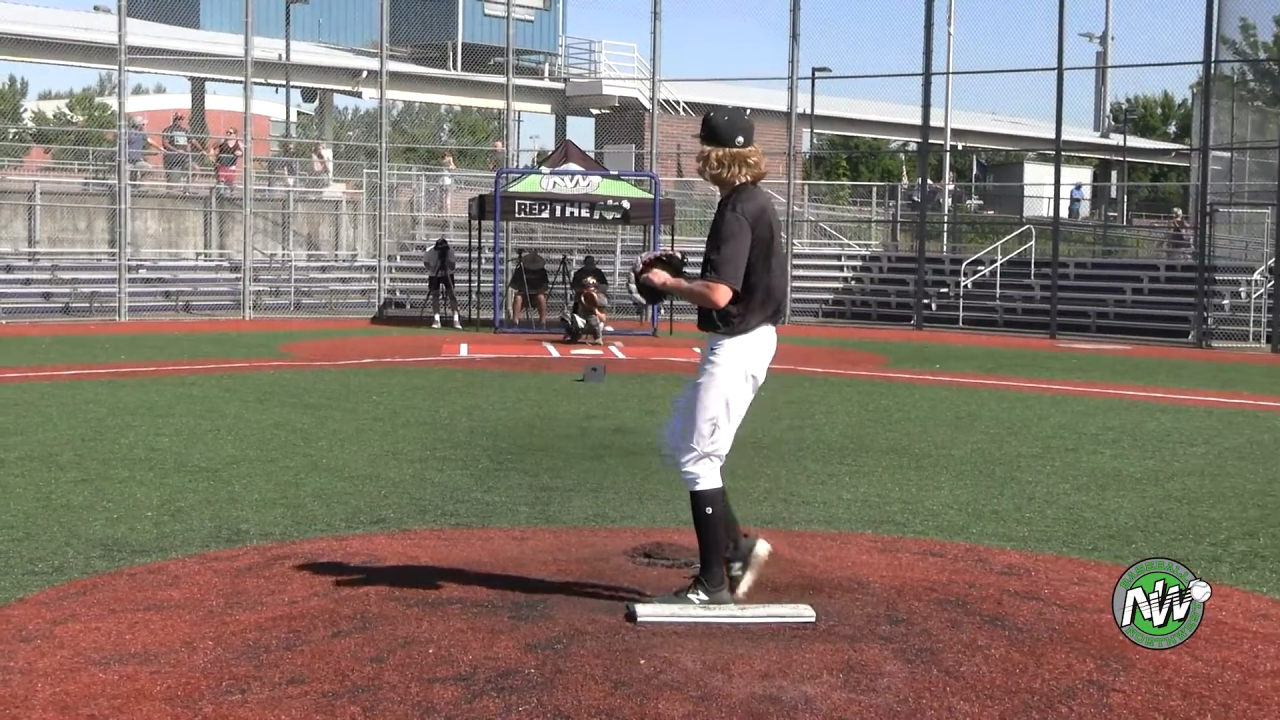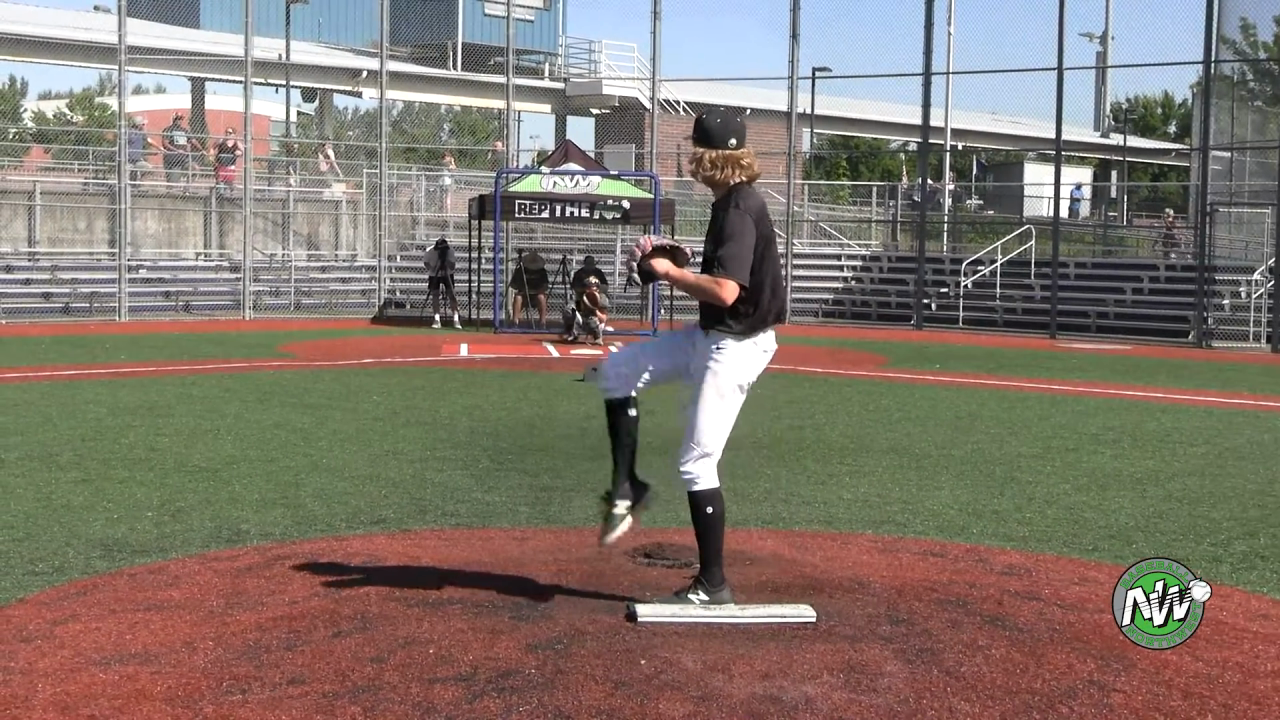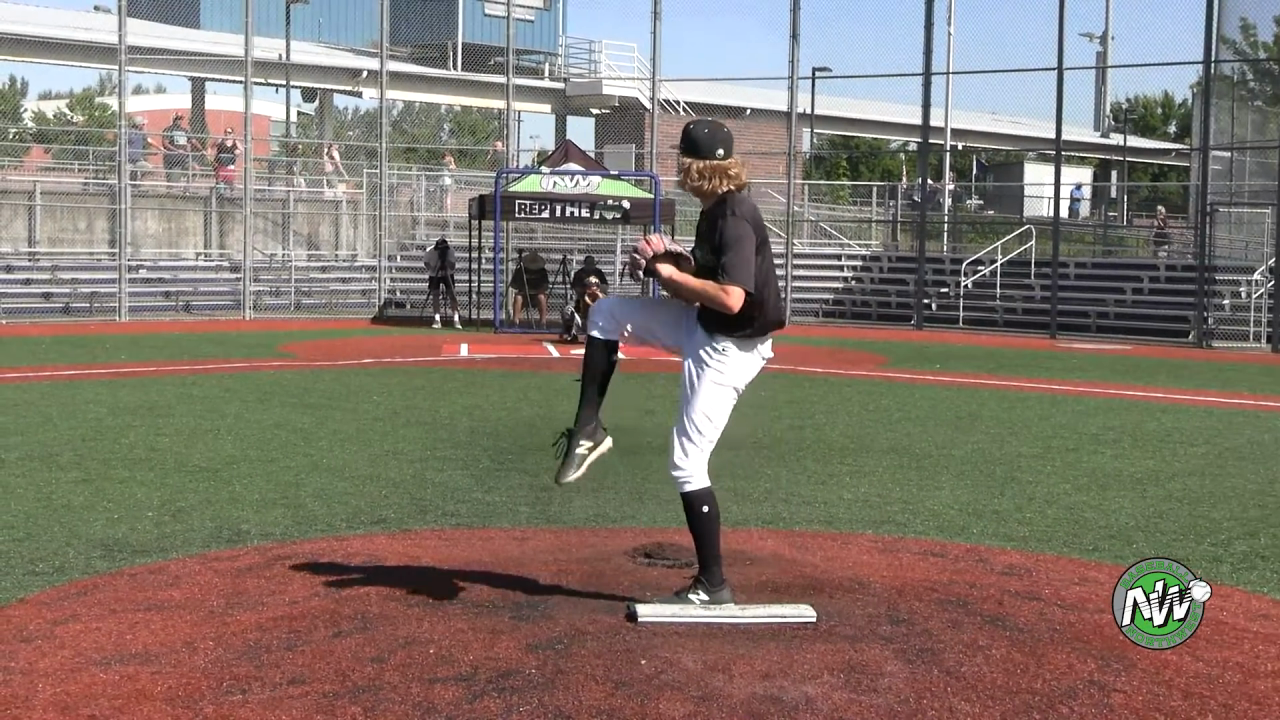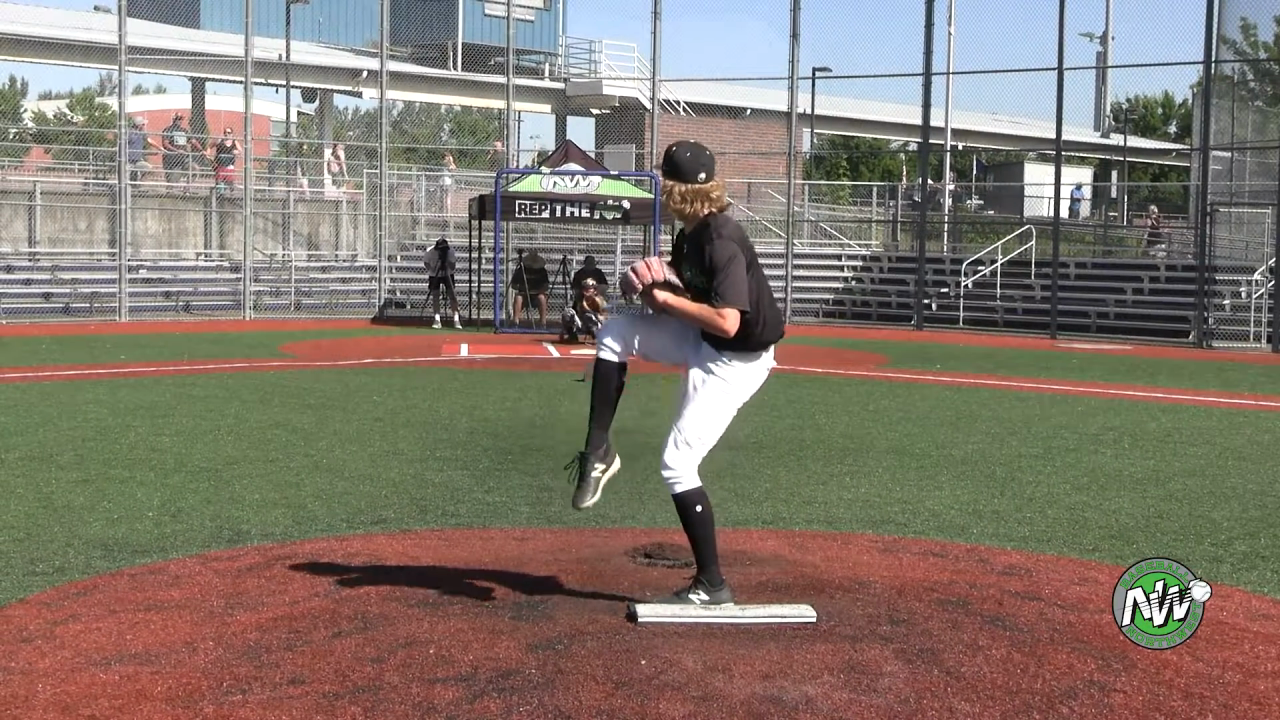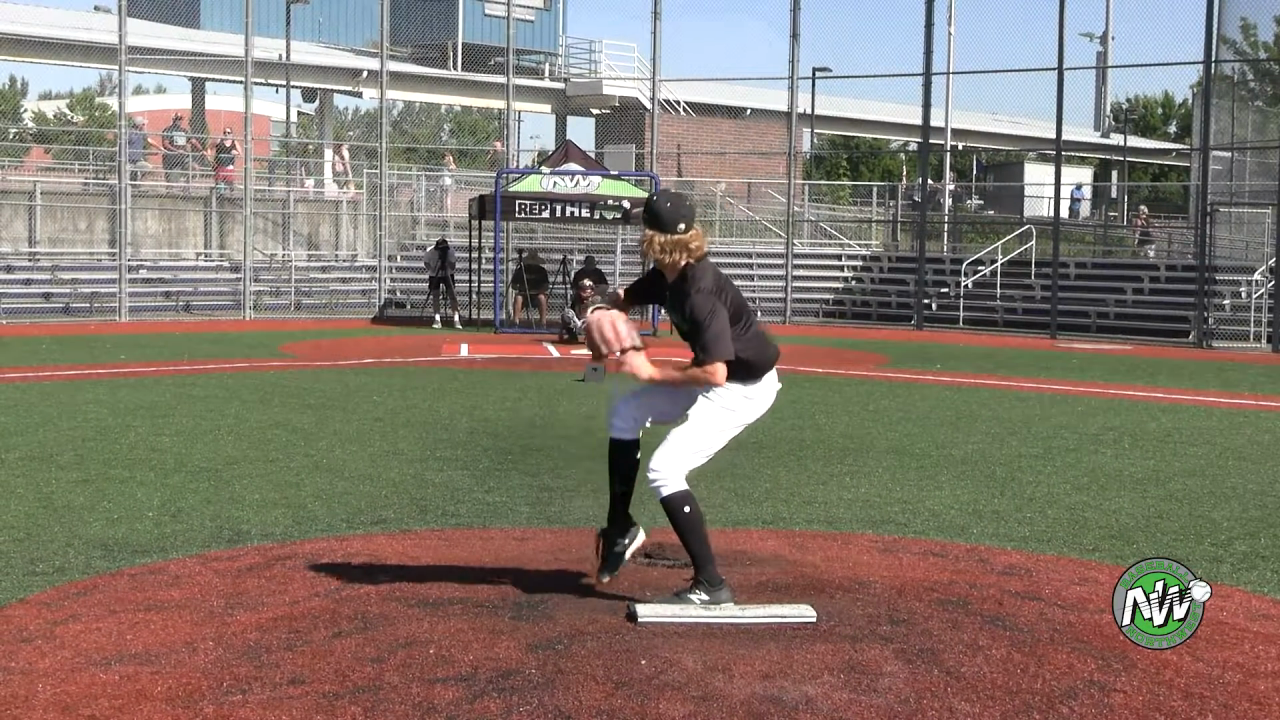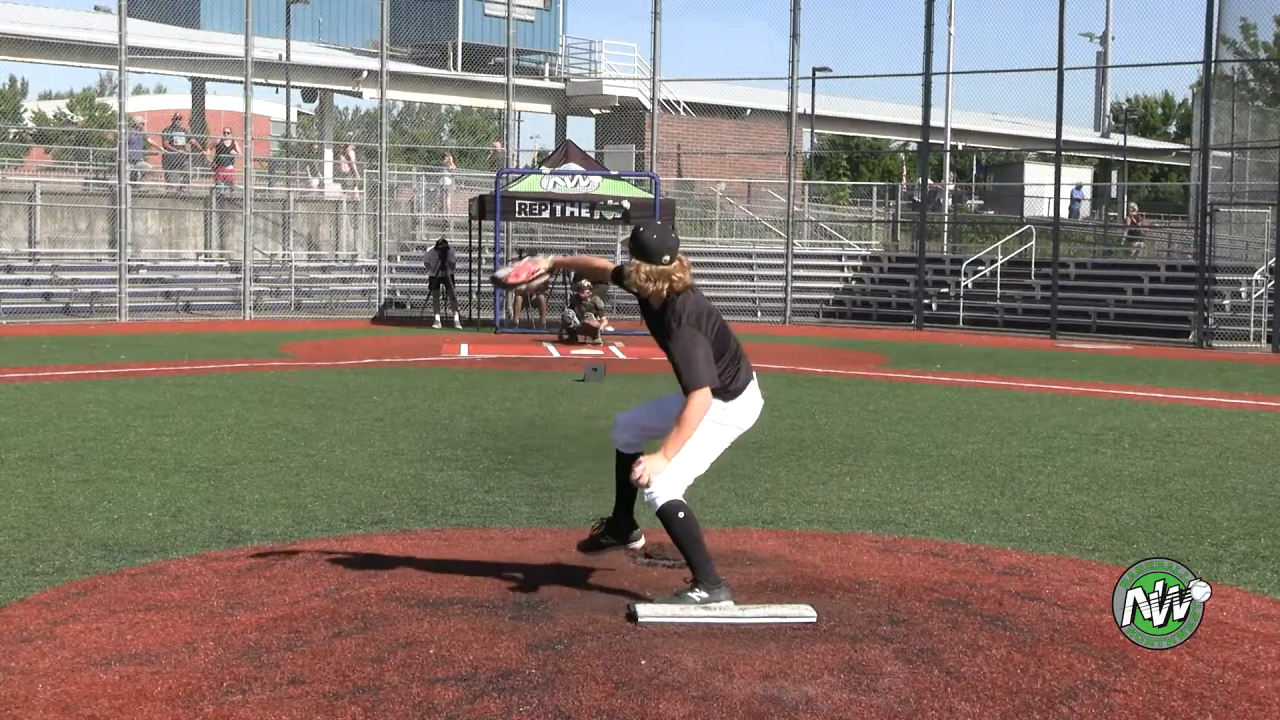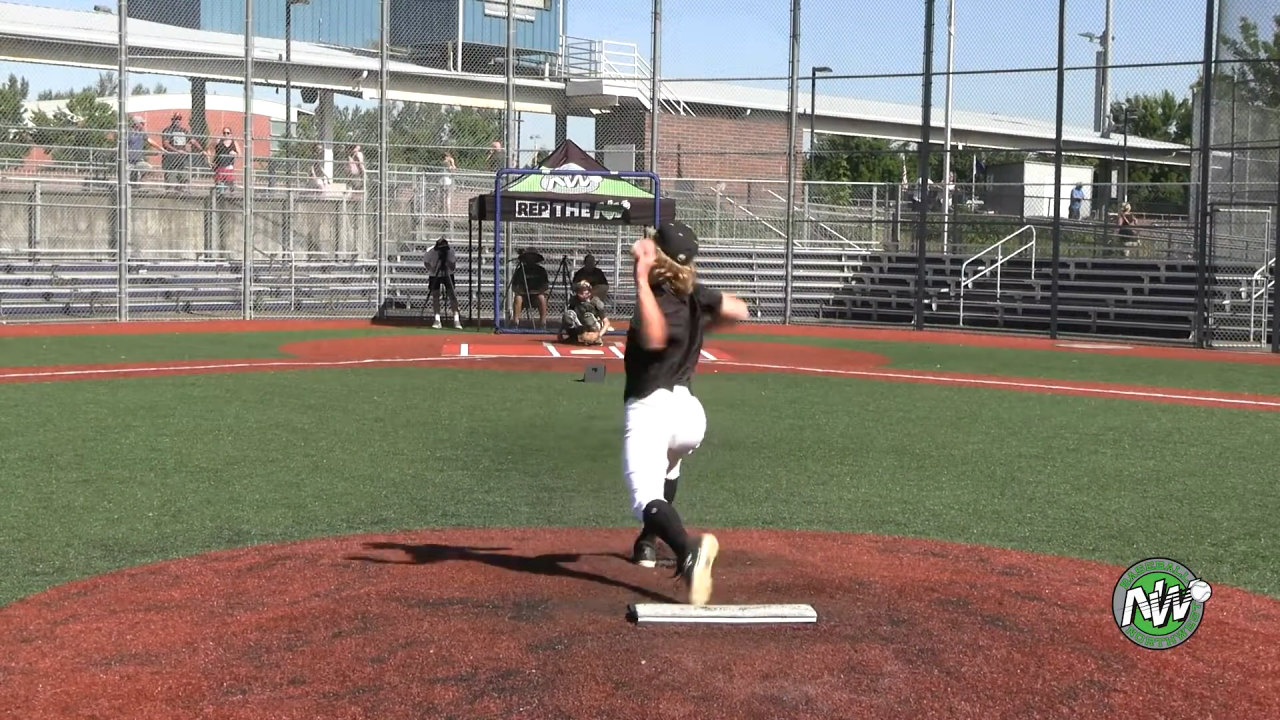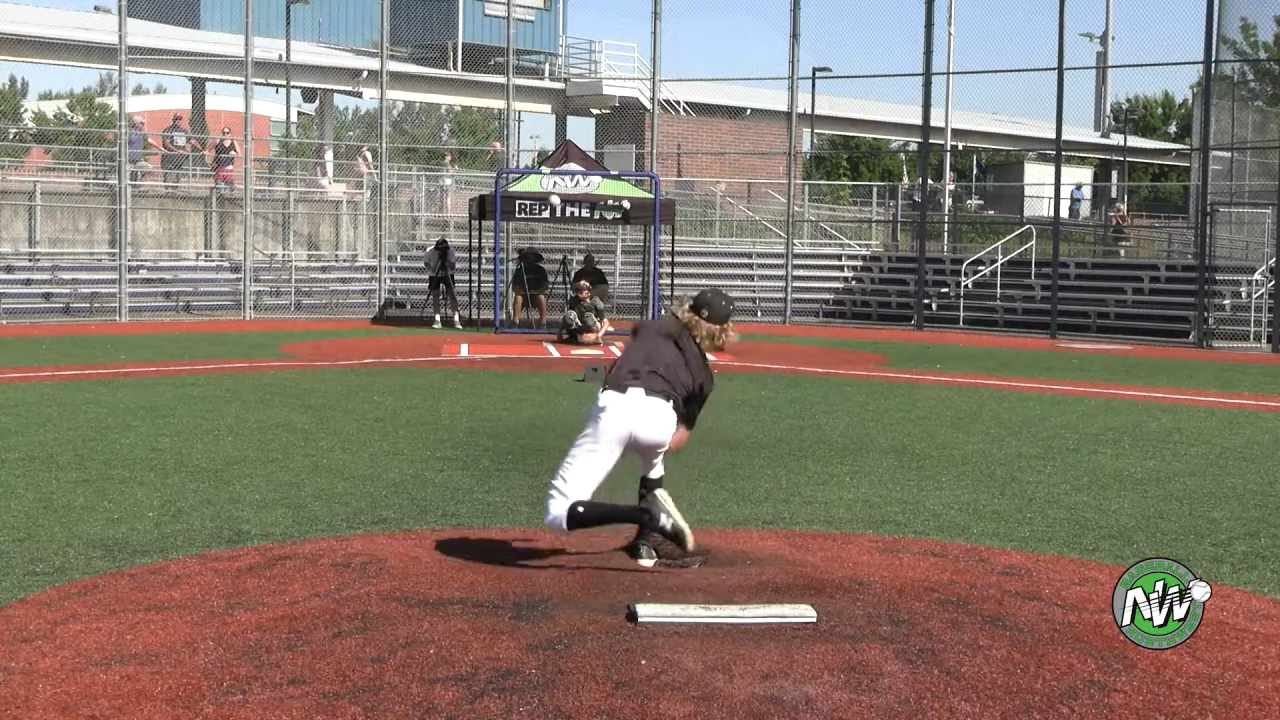
dt=0.2s
person 1, frame 1
left shoulder: (738, 209)
right shoulder: (753, 201)
left elbow: (718, 293)
left wrist: (664, 281)
right wrist: (679, 276)
left hip: (735, 345)
right hip: (736, 340)
left knee: (697, 461)
right knee: (677, 438)
left ankle: (713, 584)
right ankle: (738, 546)
person 1, frame 2
left shoulder: (741, 209)
right shoulder: (731, 202)
left elbow: (726, 290)
left wrist: (669, 271)
right wrist: (673, 267)
left hip: (734, 346)
right hip: (713, 334)
left knee: (697, 464)
right knee: (615, 372)
left ankle: (713, 585)
right ankle: (626, 485)
person 1, frame 3
left shoulder: (735, 219)
right shoulder: (713, 212)
left elbow: (731, 298)
left wrist: (672, 275)
right wrist: (661, 266)
left hip: (730, 349)
right hip: (703, 330)
left knee: (687, 465)
right knee: (606, 312)
left ankle: (712, 585)
right ankle: (587, 431)
person 1, frame 4
left shoulder: (720, 242)
right shoulder: (688, 232)
left elbow: (726, 323)
right elbow: (663, 290)
left wrist: (664, 297)
left hip: (737, 363)
right hip: (710, 346)
left knee: (677, 466)
right knee: (614, 334)
left ankle: (711, 584)
right ankle: (598, 453)
person 1, frame 5
left shoulder: (702, 292)
right shoulder: (665, 273)
left elbow: (714, 376)
right elbow: (623, 301)
left wrist: (652, 374)
right wrist: (601, 315)
left hip: (747, 388)
right hip: (723, 372)
left knee: (664, 473)
right knee: (625, 413)
left ankle: (712, 586)
right ankle: (619, 529)
person 1, frame 6
left shoulder: (684, 319)
right shoulder: (658, 290)
left elbow: (701, 398)
right elbow: (606, 269)
left wrist: (663, 456)
right wrist: (552, 263)
left hip: (730, 405)
right hip: (709, 398)
left knee: (661, 489)
right knee: (627, 427)
left ankle: (710, 587)
right ankle: (622, 529)
person 1, frame 7
left shoulder: (668, 296)
right shoulder: (693, 294)
left elbow: (653, 341)
right elbow: (738, 309)
left wrist: (640, 275)
left hip: (649, 409)
right hip: (686, 408)
left knee: (647, 498)
right knee: (665, 463)
left ankle: (692, 554)
right ankle: (648, 542)
person 1, frame 8
left shoulder: (658, 325)
right shoulder: (700, 370)
right elbow: (677, 442)
left hip: (616, 407)
right hip: (657, 414)
left knee: (559, 515)
right knee: (653, 460)
left ankle: (649, 515)
right ankle: (644, 542)
